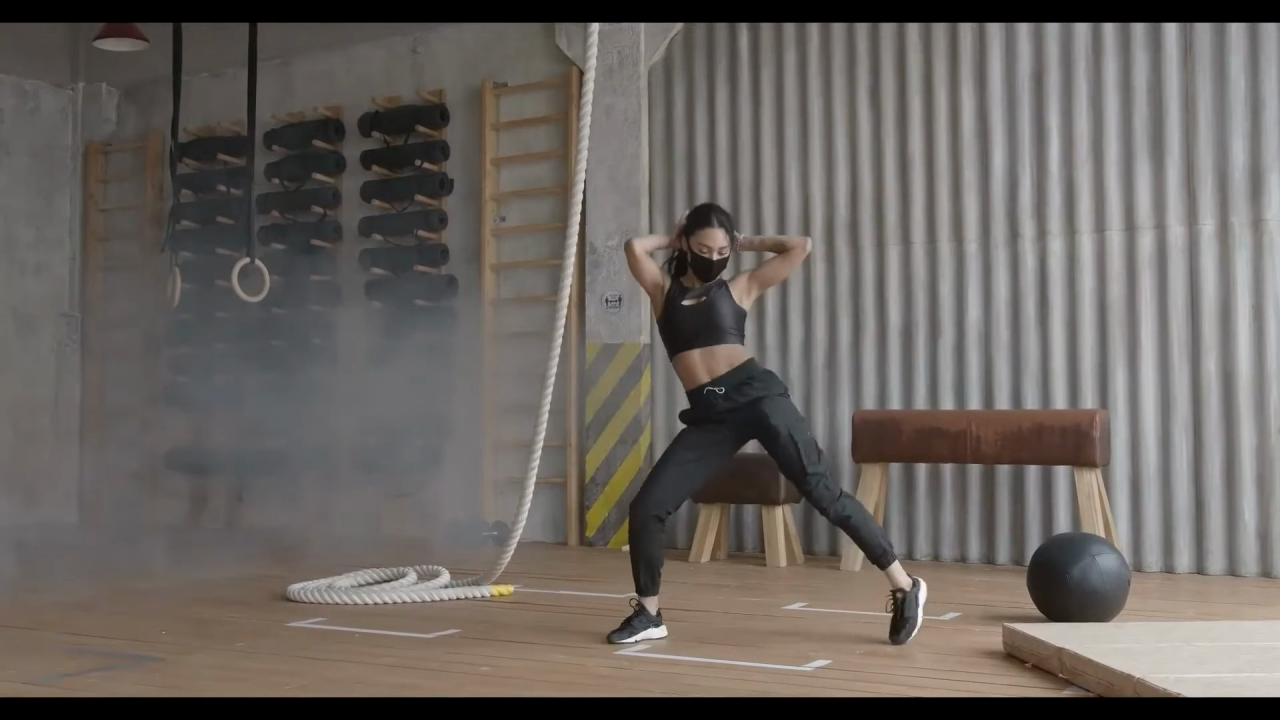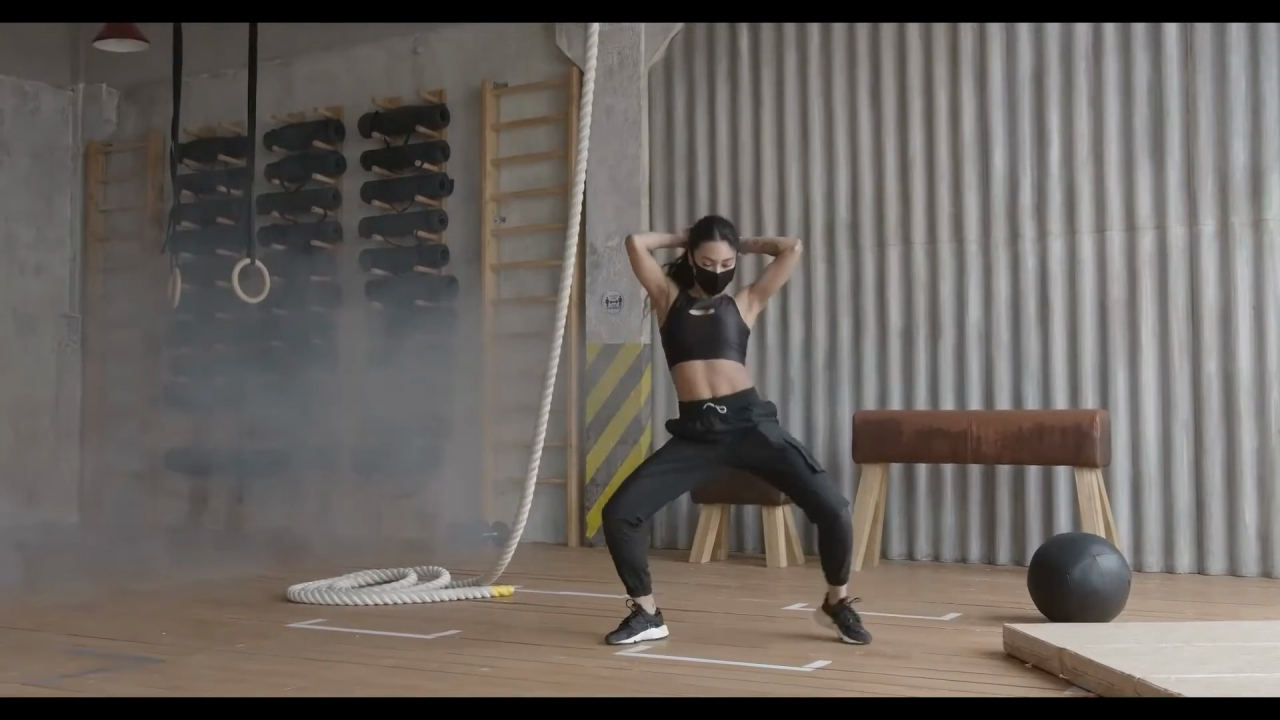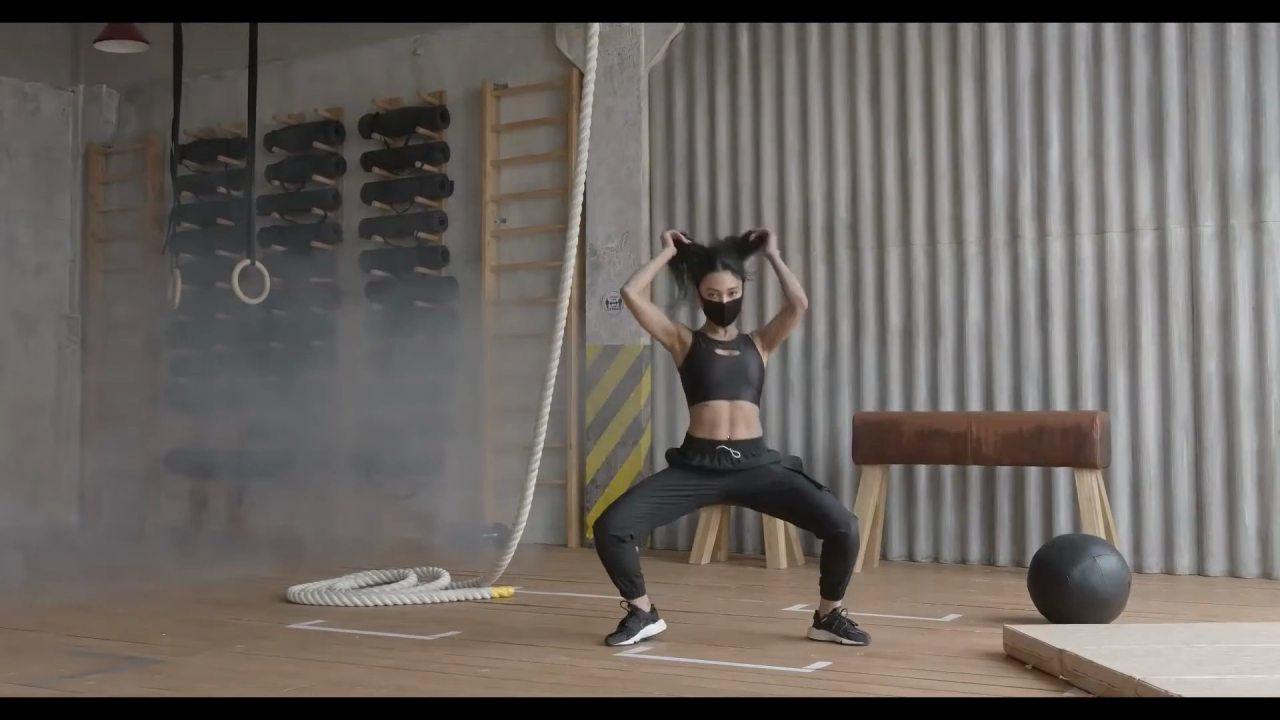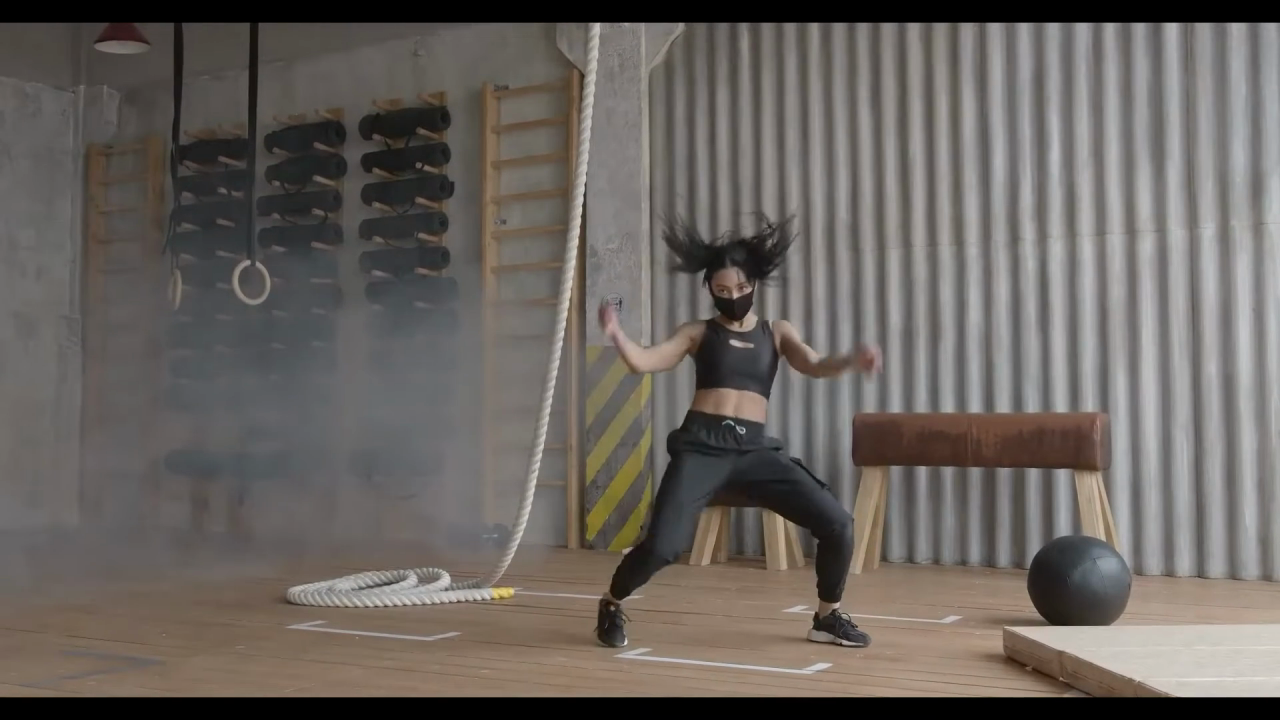
dt=0.3s
person 1, frame 1
left shoulder: (739, 287)
right shoulder: (663, 290)
left elbow: (800, 246)
right elbow: (633, 248)
left wrist: (747, 243)
right wrist: (672, 239)
left hip: (756, 395)
right hip: (708, 415)
left knee: (821, 491)
right knee: (645, 508)
left ankle: (903, 585)
right ankle: (648, 613)
person 1, frame 2
left shoulder: (744, 303)
right shoulder: (670, 299)
left elbow: (792, 250)
right elbow: (635, 244)
left wrist: (744, 243)
right wrist: (682, 239)
left hip: (750, 423)
right hip: (695, 433)
left knee: (832, 507)
right knee: (619, 513)
left ankle: (836, 601)
right ankle: (647, 613)
person 1, frame 3
left shoulder: (760, 344)
right shoulder: (684, 340)
left elbow: (798, 305)
right elbow: (632, 294)
left wrist: (771, 252)
right wrist: (668, 251)
left hip: (754, 465)
right hip: (698, 466)
left knee: (843, 526)
right knee: (609, 527)
left ankle: (828, 615)
right ankle: (642, 611)
person 1, frame 4
left shoulder: (777, 332)
right shoulder: (699, 331)
left elbow: (816, 367)
right elbow: (643, 362)
left wrist: (851, 360)
right wrist: (615, 333)
left hip: (755, 450)
right hip: (700, 448)
left knee: (837, 524)
right knee: (662, 545)
left ankle: (827, 617)
right ankle: (611, 605)
